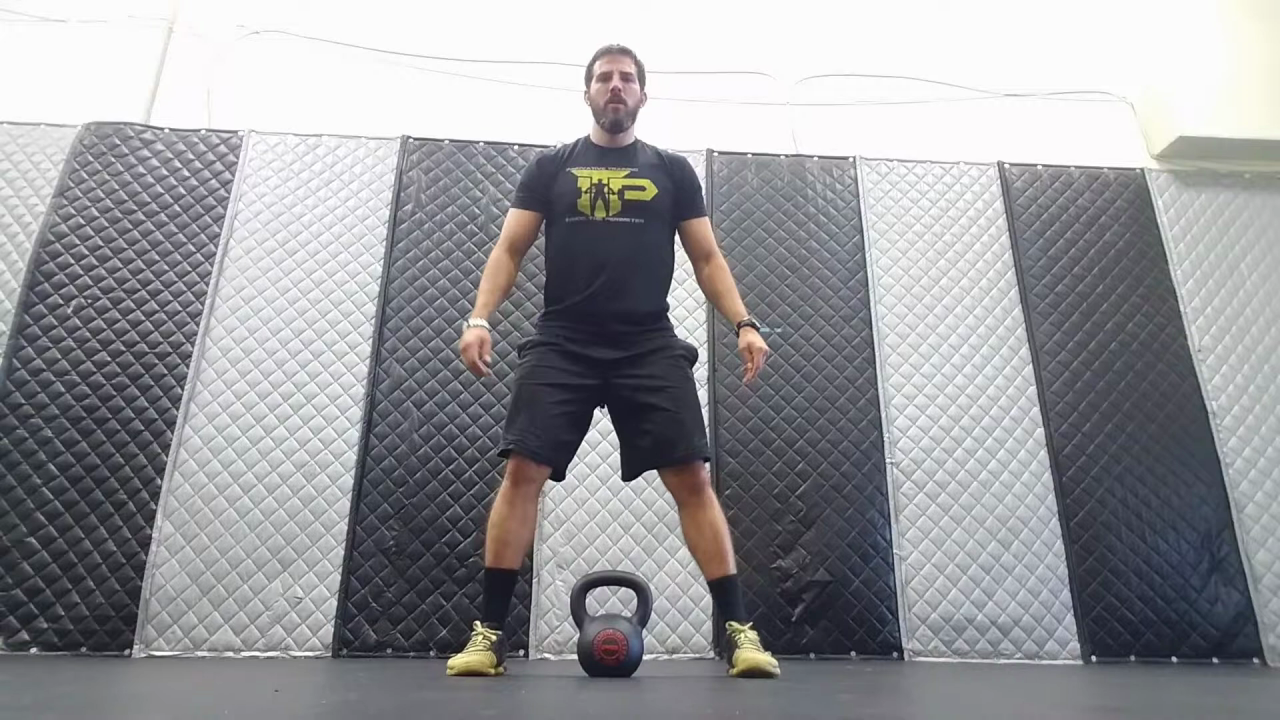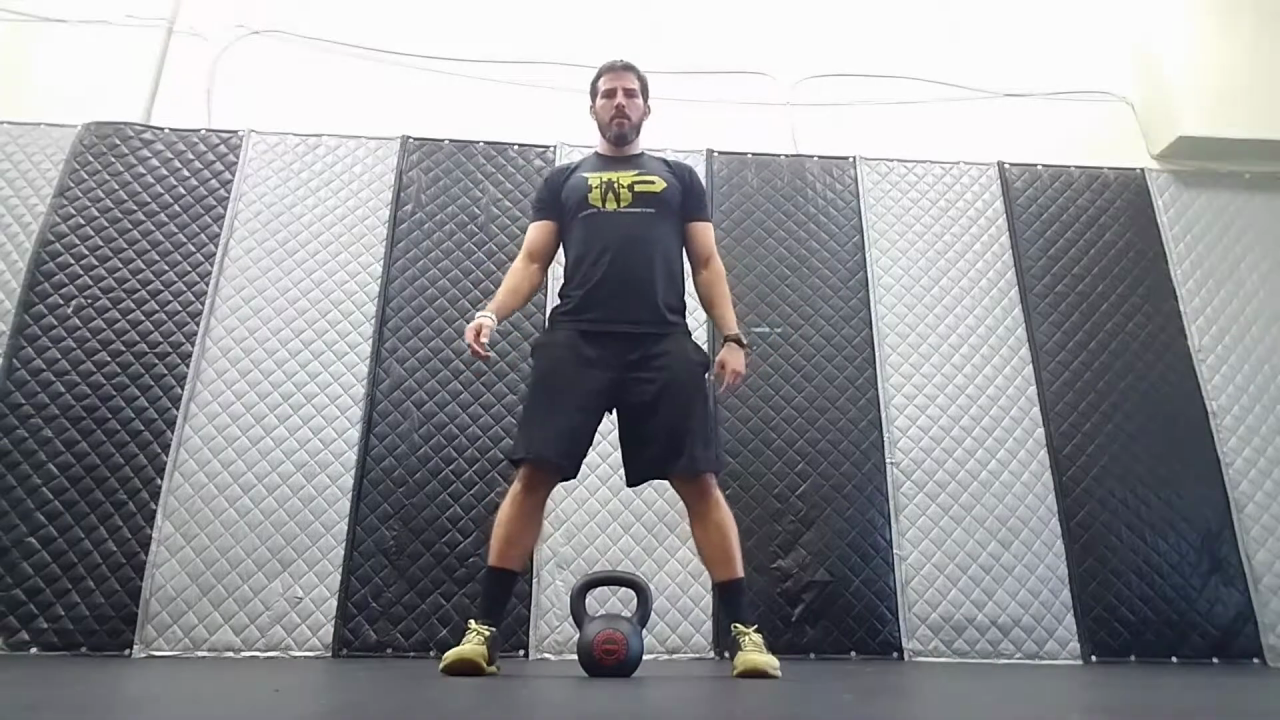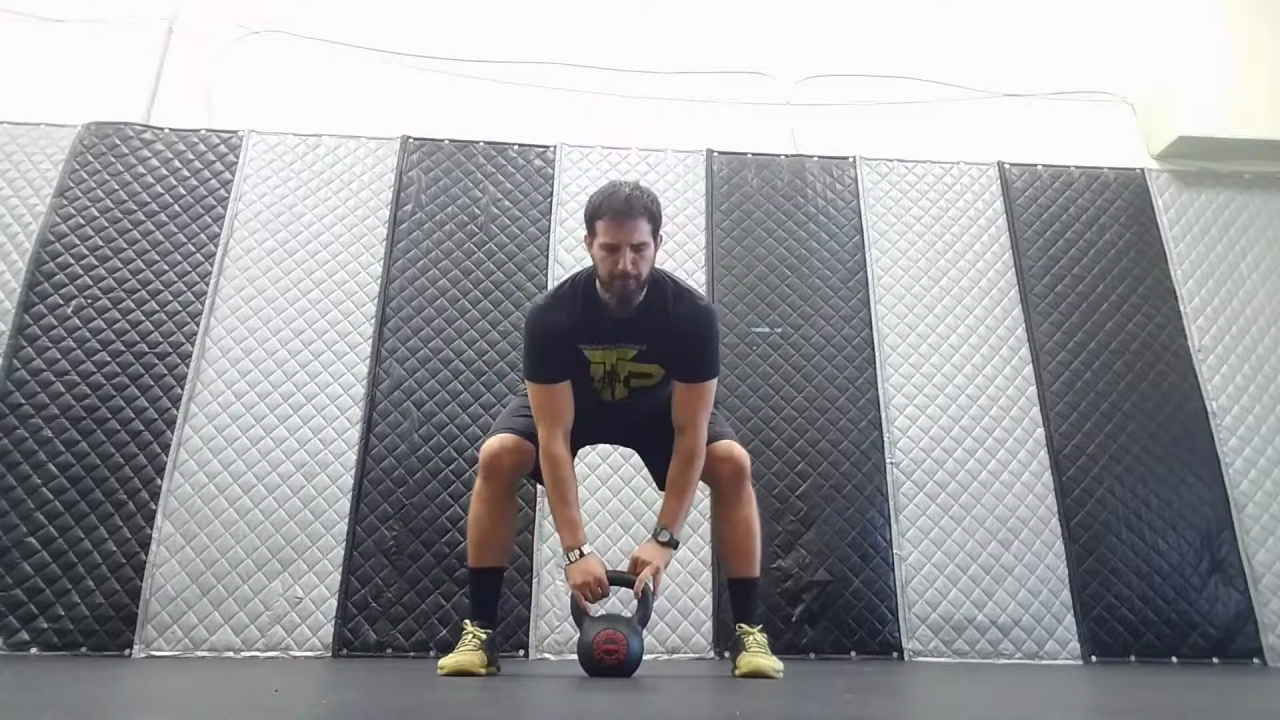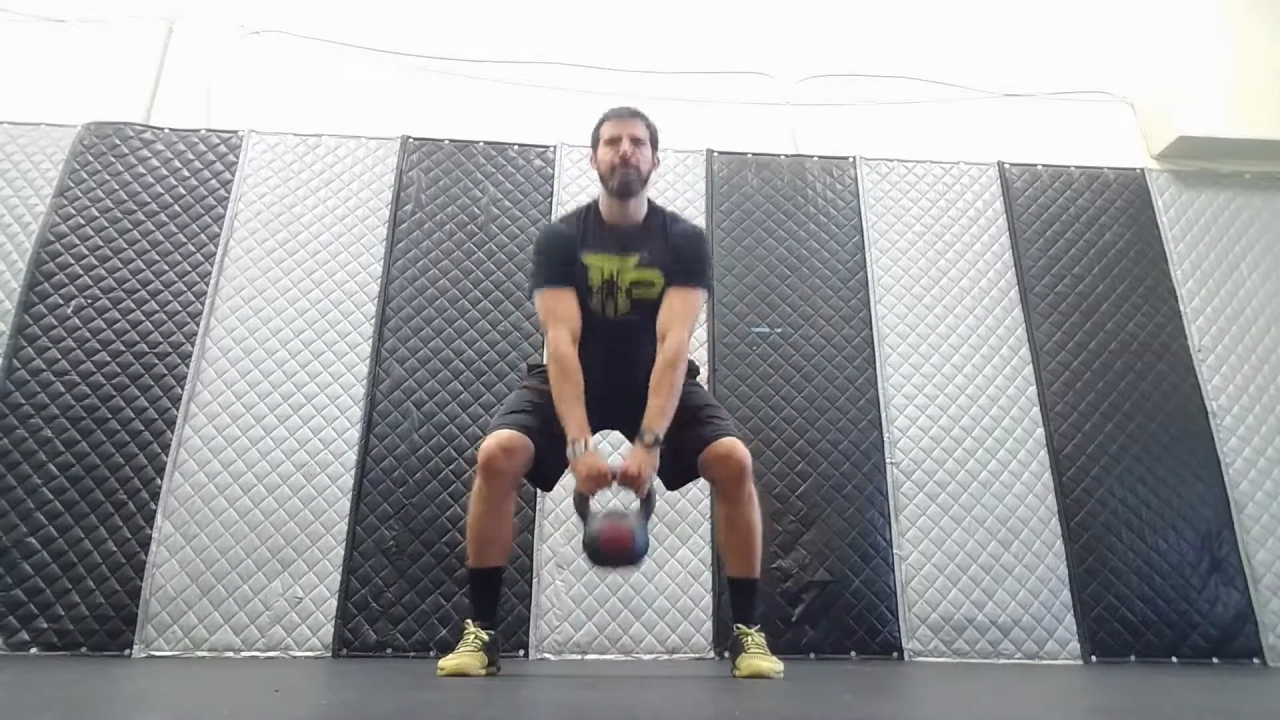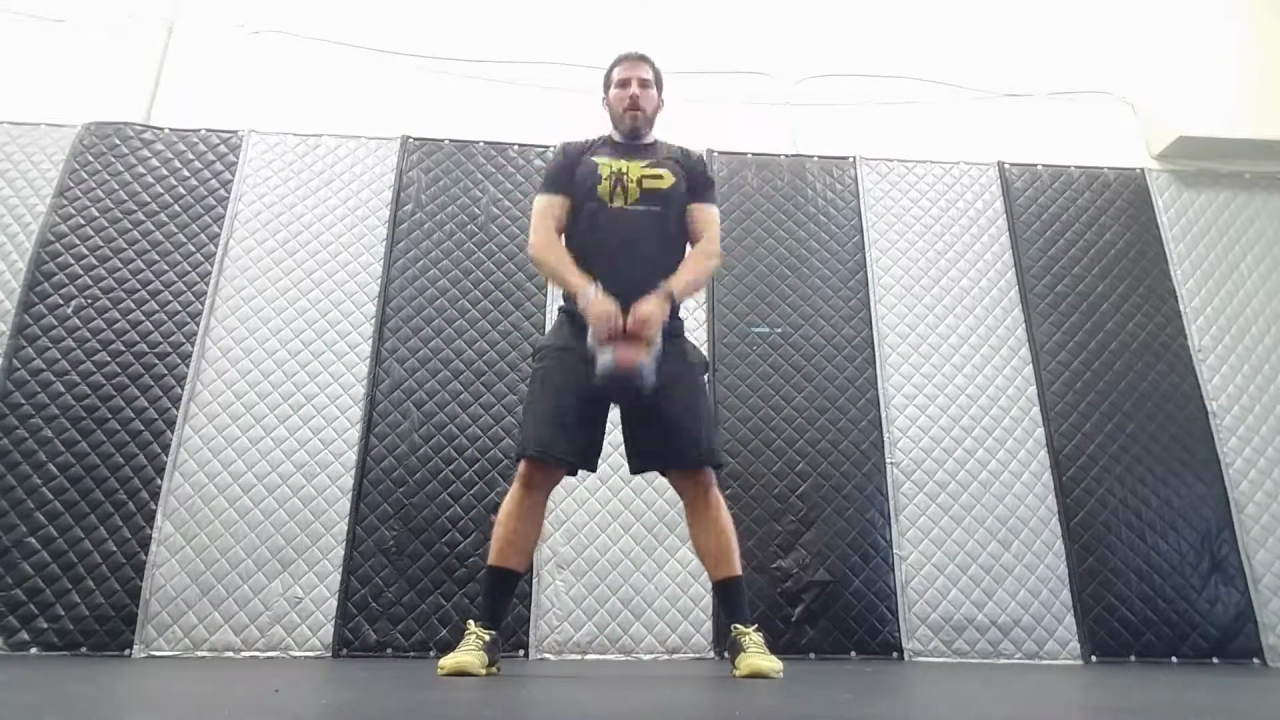
dt=1s
person 1, frame 1
left shoulder: (672, 170)
right shoulder: (551, 167)
left elbow: (707, 257)
right elbow: (509, 250)
left wrist: (744, 324)
right wrist: (479, 317)
left hip: (649, 347)
right hip: (562, 346)
left knee: (692, 477)
right knee: (522, 471)
left ankle: (737, 629)
right ankle: (489, 632)
person 1, frame 2
left shoulder: (678, 177)
right shoulder: (563, 179)
left elbow: (707, 263)
right elbow: (532, 259)
left wrist: (732, 337)
right wrist: (491, 312)
left hip: (663, 345)
right hip: (575, 344)
left knee: (699, 482)
right knee: (534, 474)
left ankle: (743, 630)
right ankle: (483, 628)
person 1, frame 3
left shoulder: (692, 314)
right shoulder: (551, 315)
left elbow: (690, 435)
right elbow: (555, 441)
left wrist: (663, 540)
right wrist: (575, 550)
left hip: (656, 409)
right hip: (568, 405)
left knee: (732, 464)
right knee: (497, 457)
left ankle: (749, 632)
right ankle: (480, 632)
person 1, frame 4
left shoulder: (683, 241)
right shoulder: (560, 240)
left elbow: (674, 348)
right elbow: (562, 346)
left wrist: (651, 444)
right wrist: (578, 443)
left hip: (655, 385)
right hip: (578, 382)
left knee: (733, 463)
right knee: (496, 456)
left ankle: (747, 633)
right ankle: (480, 632)
person 1, frame 5
left shoulder: (689, 167)
right shoulder: (572, 160)
left elbow: (709, 250)
right elbow: (540, 240)
left wrist: (664, 295)
right wrist: (587, 291)
left hip: (663, 343)
right hip: (577, 339)
left knee: (697, 480)
right knee: (535, 475)
left ankle: (743, 632)
right ankle: (483, 631)
